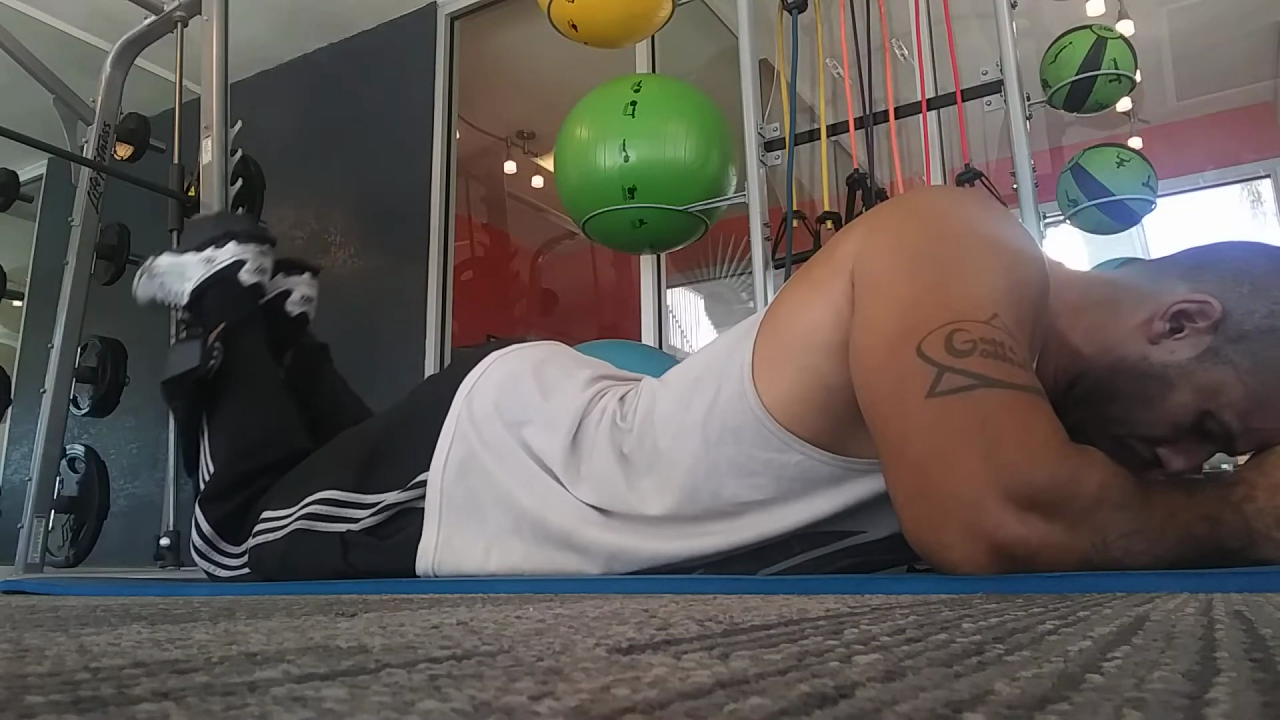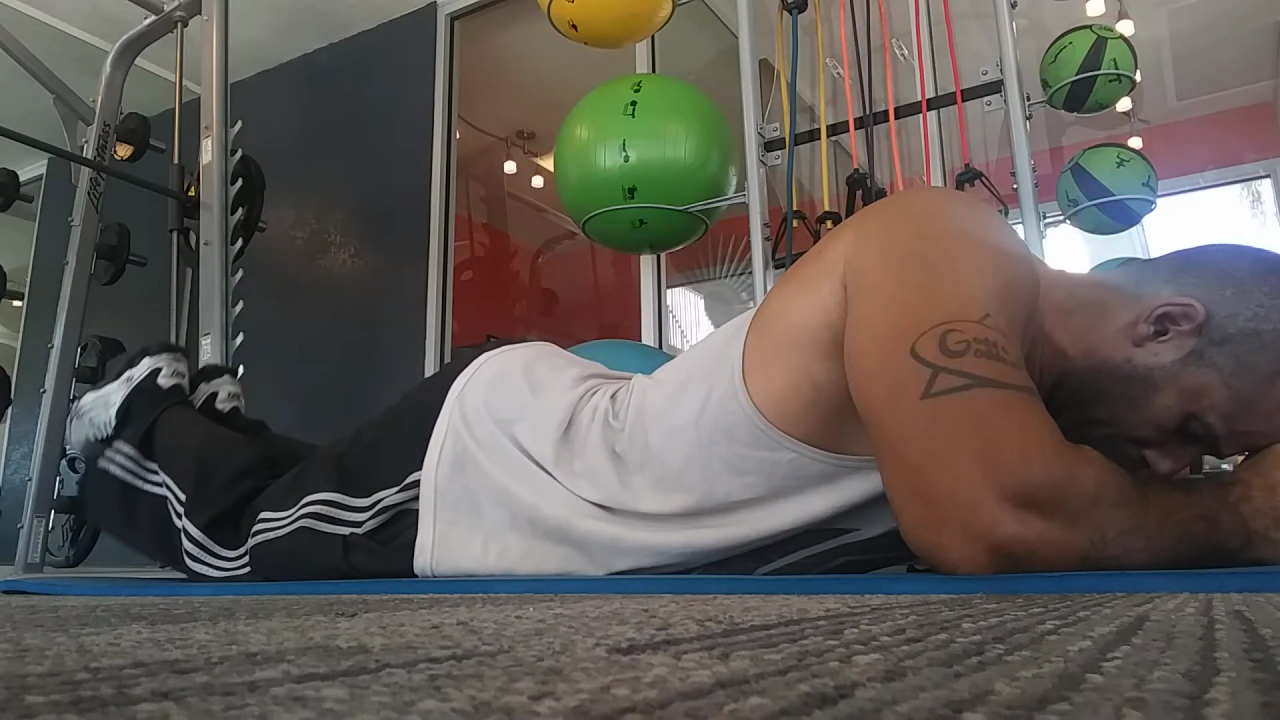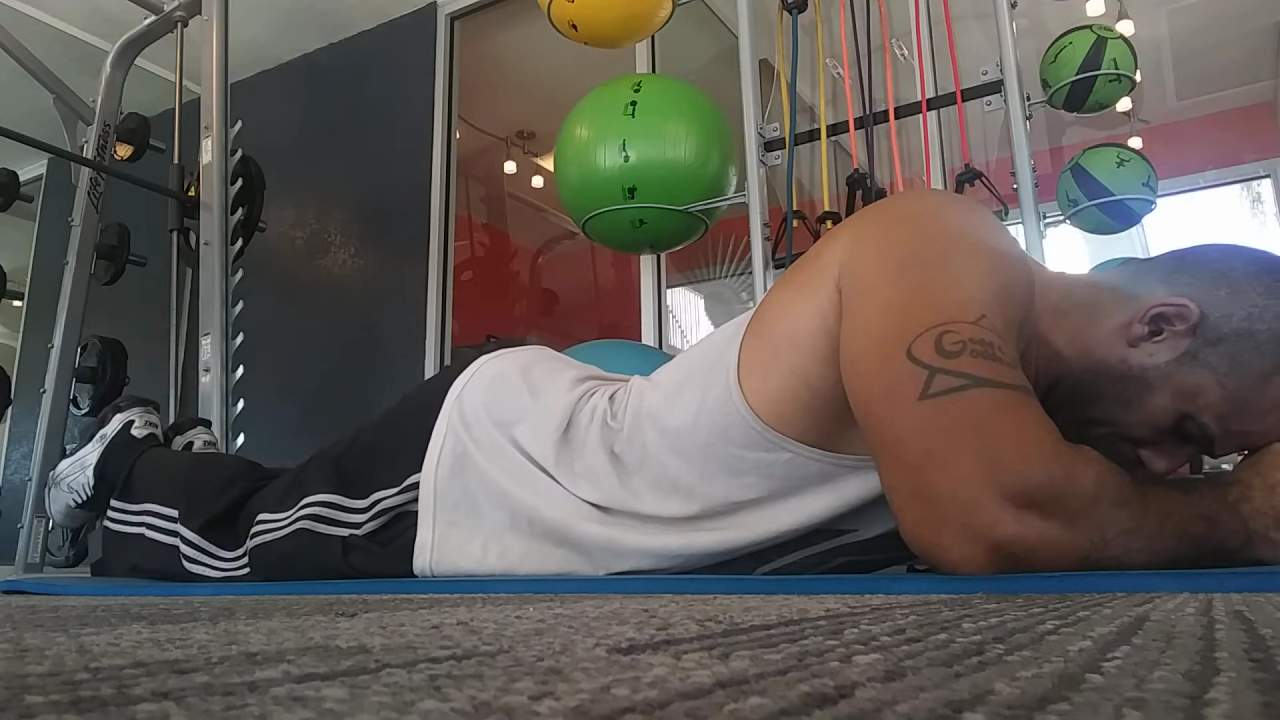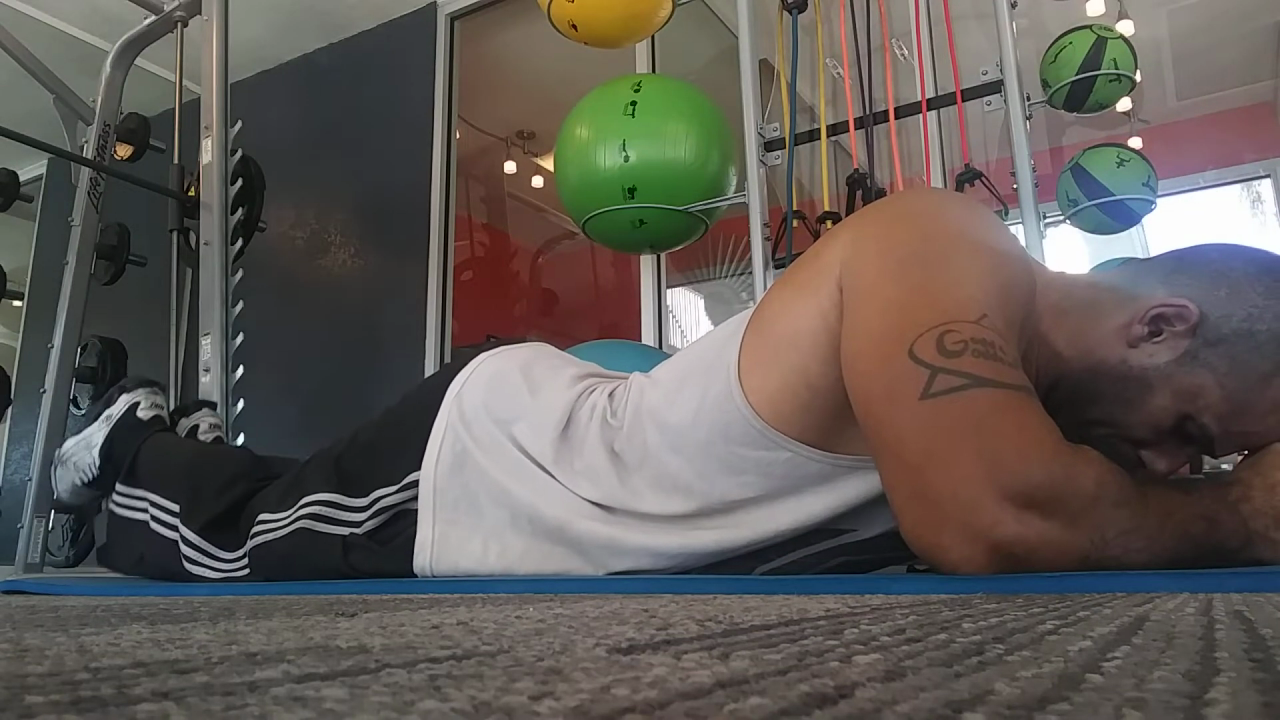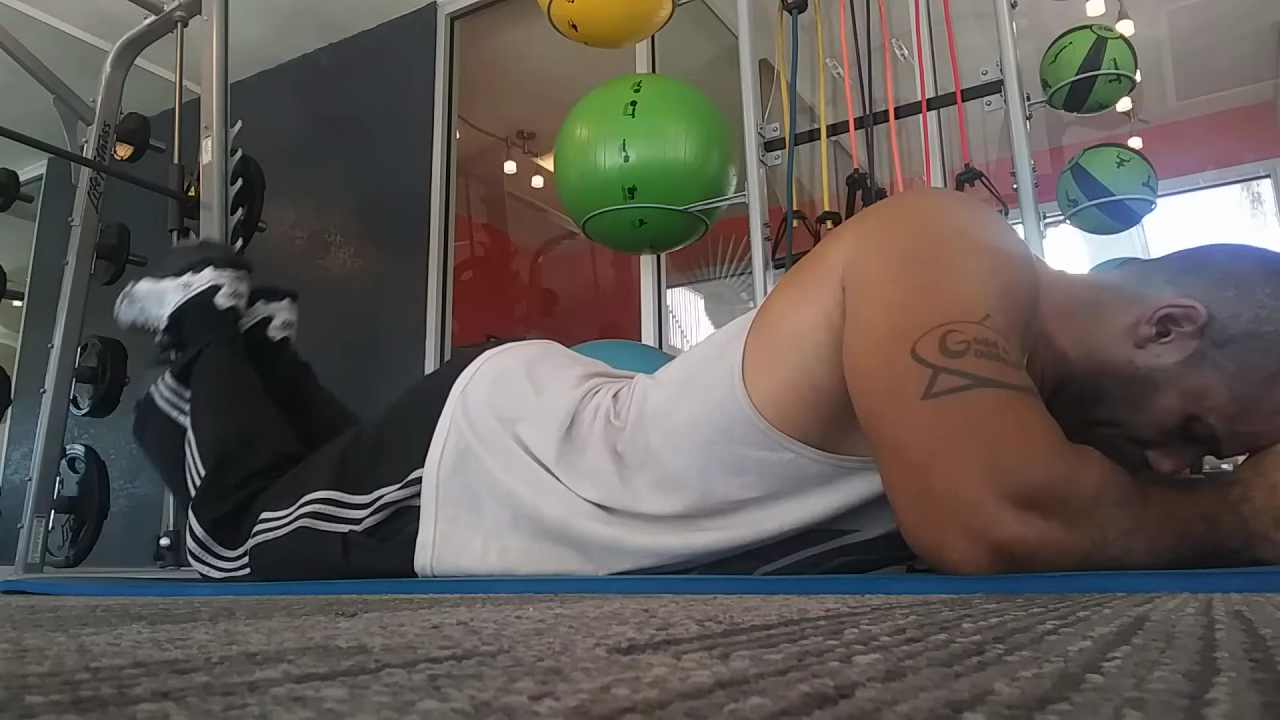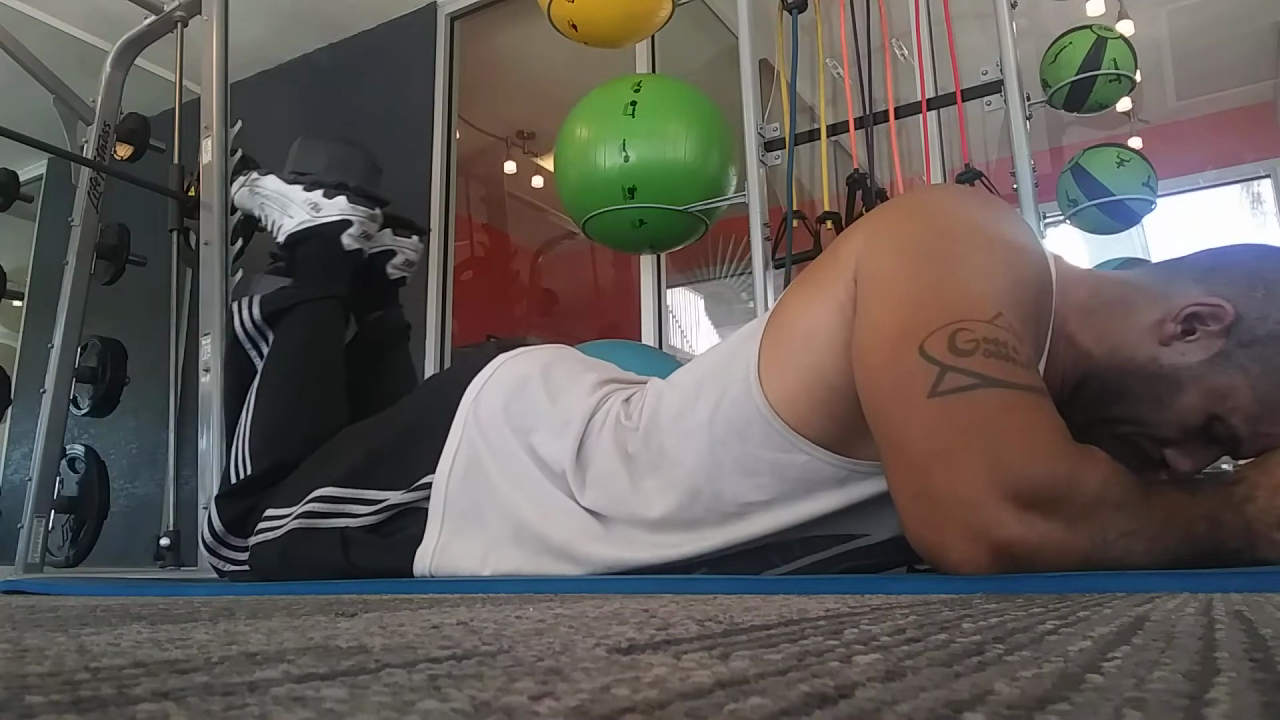
dt=0.5s
person 1, frame 1
left shoulder: (1022, 370)
right shoulder: (956, 247)
right elbow: (997, 520)
left hip: (558, 428)
right hip: (472, 461)
right knee: (239, 540)
left ankle: (266, 316)
right ankle: (233, 302)
person 1, frame 2
left shoulder: (1008, 368)
right shoulder: (947, 249)
right elbow: (993, 519)
left hip: (549, 430)
right hip: (466, 461)
right knee: (234, 541)
left ankle: (193, 412)
right ankle: (160, 414)
person 1, frame 3
left shoulder: (1015, 376)
right shoulder: (944, 250)
right elbow: (992, 519)
left hip: (549, 436)
right hip: (465, 465)
right knee: (230, 555)
left ankle: (161, 458)
right ankle: (136, 462)
person 1, frame 4
left shoulder: (1010, 371)
right shoulder: (943, 250)
right elbow: (992, 521)
left hip: (543, 431)
right hip: (462, 463)
right knee: (228, 549)
left ankle: (172, 440)
right ankle: (144, 443)
person 1, frame 5
left shoulder: (1017, 373)
right shoulder: (948, 251)
right elbow: (995, 520)
left hip: (550, 428)
right hip: (466, 456)
right knee: (236, 535)
left ankle: (252, 333)
right ankle: (209, 316)
person 1, frame 6
left shoulder: (1036, 369)
right shoulder: (962, 247)
right elbow: (997, 519)
left hip: (566, 429)
right hip: (484, 455)
right knee: (255, 533)
left ankle: (362, 275)
right ankle: (328, 263)
